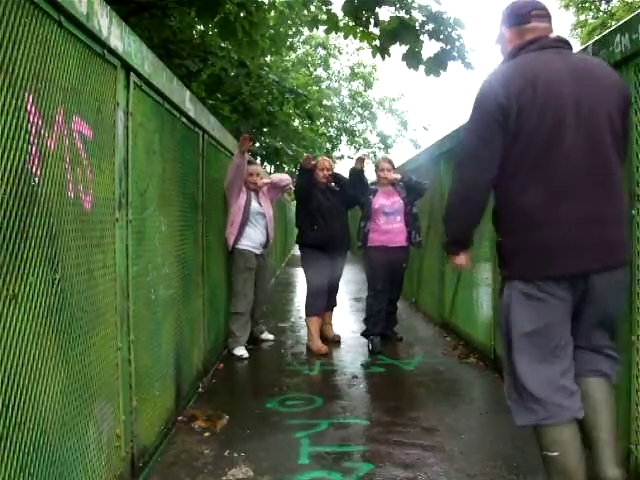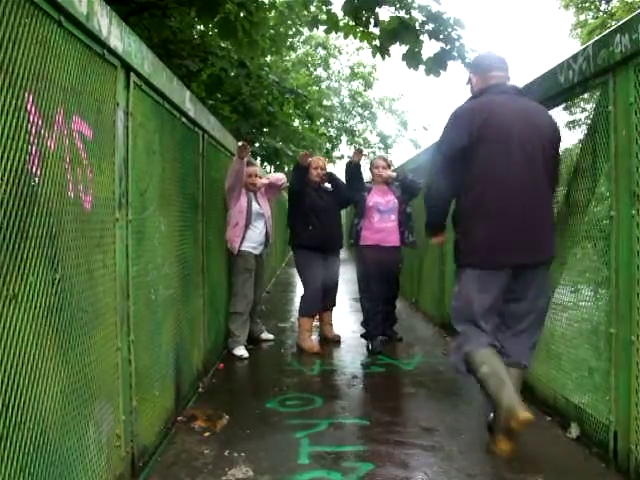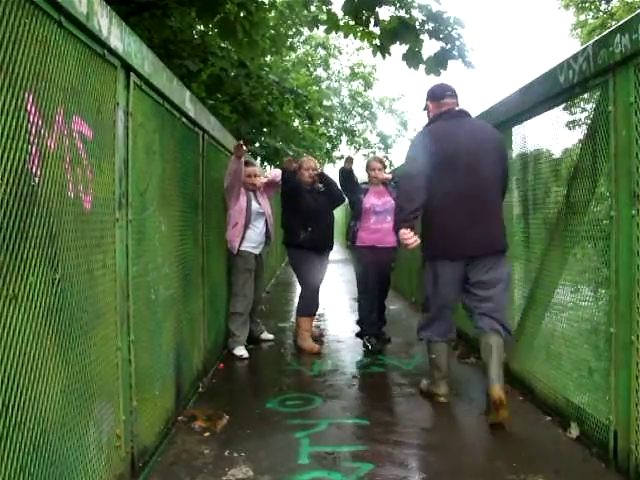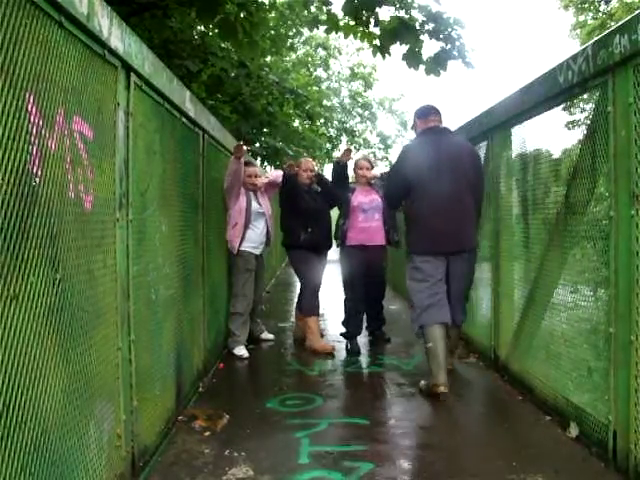
dt=0.4s
person 1, frame 1
left shoulder: (505, 81)
right shoulder: (608, 76)
left elbow: (475, 168)
right elbow: (620, 156)
left wrist: (458, 239)
left hip: (536, 251)
right hip: (608, 245)
left knee: (543, 378)
right knee: (593, 355)
person 1, frame 2
left shoulder: (469, 114)
right shoulder: (543, 117)
left elbow: (441, 179)
left wrist: (435, 224)
left hip: (483, 246)
right hip: (536, 246)
left knee: (474, 333)
right knee: (518, 336)
left ankle: (511, 408)
right ankle: (505, 421)
person 1, frame 3
left shoulder: (429, 137)
right shoulder: (490, 134)
left elbow: (412, 183)
left wrist: (405, 224)
left hip: (444, 242)
right hip: (490, 241)
left knee: (440, 315)
right knee: (491, 315)
left ankle: (438, 384)
right ankle: (496, 386)
person 1, frame 4
left shoulder: (412, 151)
right shoulder: (468, 149)
left elbow: (393, 190)
right elbow: (479, 193)
left wrist: (392, 207)
left hip: (425, 241)
right hip: (463, 239)
left knee: (431, 306)
right knee: (456, 302)
left ankle: (438, 377)
right ankle: (445, 361)
person 2, frame 1
left shoulder: (264, 193)
right shoulder: (237, 191)
left elbow: (286, 180)
right elbow: (235, 173)
left wrist: (268, 180)
right wrist: (242, 153)
left hip: (261, 250)
right hip: (243, 250)
left knee: (260, 295)
right knee: (243, 297)
left ankle: (257, 328)
right ankle: (237, 341)
person 2, frame 2
left shoulder: (262, 193)
right shoulder: (236, 192)
left elbow: (282, 179)
right elbow: (234, 175)
left wrist: (266, 180)
right wrist: (241, 158)
left hip: (259, 251)
right hip: (243, 250)
left knee: (256, 296)
right knee: (242, 297)
left ankle: (254, 328)
right ankle: (237, 340)
person 2, frame 3
left shoulder: (262, 193)
right shoulder: (236, 192)
left elbow: (279, 176)
right elbow: (234, 176)
left wrist: (265, 179)
right wrist: (238, 158)
left hip: (258, 251)
right hip: (243, 250)
left knee: (256, 296)
right knee: (242, 297)
left ankle: (254, 328)
right ankle: (237, 340)
person 2, frame 4
left shoulder: (262, 193)
right shoulder: (236, 193)
left elbow: (280, 176)
right elbow: (233, 176)
left wrist: (267, 179)
right wrist: (237, 158)
left hip: (259, 251)
right hip: (243, 250)
left knee: (257, 296)
right knee: (242, 297)
left ankle: (255, 328)
right ankle: (237, 340)
person 3, frame 1
left shoulder: (402, 190)
right shoulder: (369, 191)
left elbow: (422, 188)
right elbow: (354, 187)
left wrist: (401, 178)
right wrist: (357, 169)
left hip: (399, 247)
right hip: (375, 247)
left knee: (394, 290)
right knee: (377, 290)
left ankle: (388, 327)
right ankle: (373, 333)
person 3, frame 2
left shoulder: (397, 189)
right shoulder: (363, 189)
left elbow: (417, 188)
right elbow: (351, 180)
left wrist: (396, 177)
right wrist: (354, 162)
left hip: (392, 247)
right hip: (368, 246)
left knee: (391, 289)
right knee: (371, 291)
left ankle: (387, 327)
right ankle: (373, 334)
person 3, frame 3
left shoulder: (394, 190)
right shoulder: (360, 190)
right elbow: (347, 184)
left wrist: (391, 178)
right wrist: (347, 169)
left hip: (388, 247)
right hip: (365, 247)
left knee: (382, 290)
right knee: (367, 290)
left ankle: (377, 328)
right ankle: (368, 333)
person 3, frame 4
left shoulder: (381, 189)
right shoulder: (348, 190)
right elbow: (337, 180)
left wrist: (380, 176)
right wrist: (341, 162)
left hip: (377, 246)
right hip: (353, 247)
left knee: (377, 289)
right knee: (354, 291)
left ankle: (376, 328)
right ankle: (351, 335)
person 4, frame 1
left shoulder: (337, 193)
right shoulder: (308, 191)
left elbow: (354, 198)
right elbow: (300, 188)
left wrist: (338, 178)
right wrist: (305, 169)
left hip: (337, 248)
right hip: (313, 248)
left knee: (332, 288)
right knee: (317, 288)
left ankle: (327, 327)
right ankle: (313, 337)
person 4, frame 2
left shoulder: (330, 193)
right shoulder: (301, 191)
left elbow: (347, 198)
right elbow: (295, 184)
left wrist: (332, 178)
right wrist: (300, 166)
left hip: (330, 248)
right hip: (306, 248)
left knee: (330, 287)
right knee: (313, 288)
left ankle: (326, 328)
right ankle: (304, 336)
person 4, frame 3
left shoulder: (321, 193)
right shoulder: (293, 191)
left elbow: (339, 198)
right elbow: (288, 185)
left wrist: (324, 178)
right wrist: (289, 172)
left hip: (321, 248)
right hip: (301, 247)
left knee: (312, 287)
right knee: (311, 287)
left ankle: (301, 327)
right ankle: (303, 335)
person 4, frame 4
left shoulder: (318, 194)
right shoulder: (291, 191)
left elbow: (335, 199)
right elbow: (287, 187)
left wrist: (321, 179)
right wrist: (289, 175)
left hip: (319, 248)
right hip: (300, 247)
left knee: (309, 287)
right knee: (312, 286)
left ankle: (300, 329)
right ankle: (313, 337)
